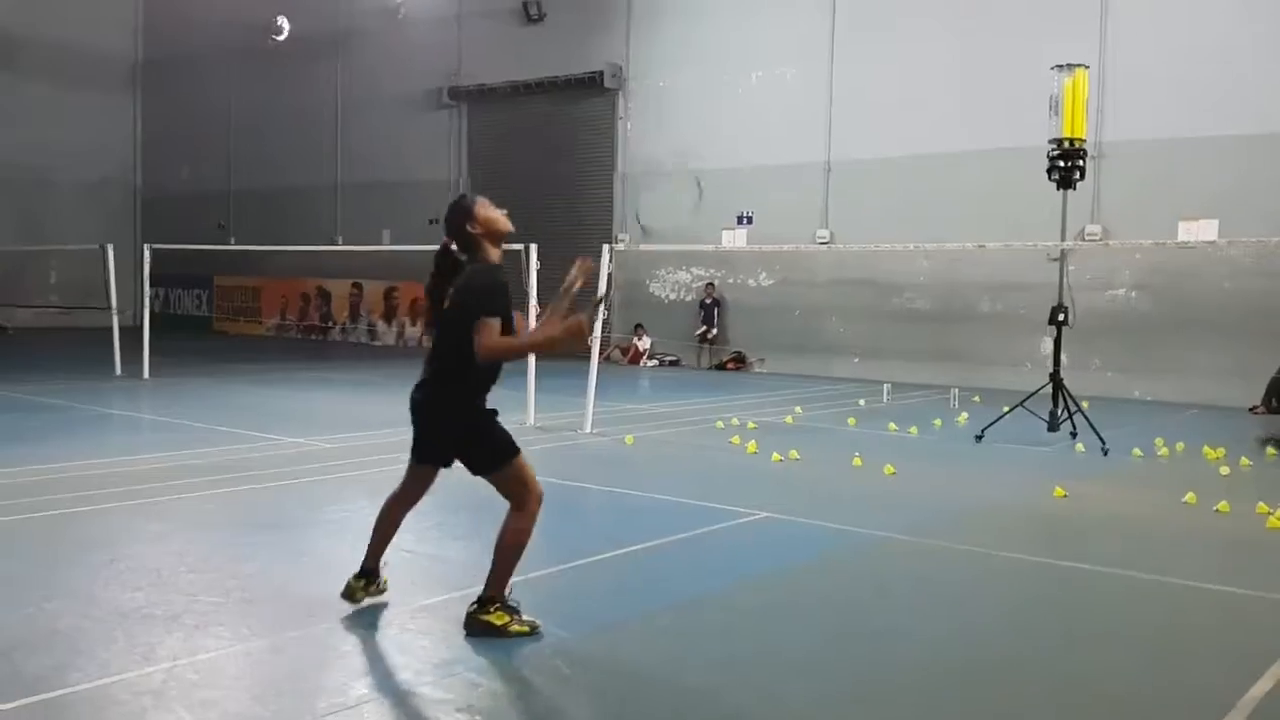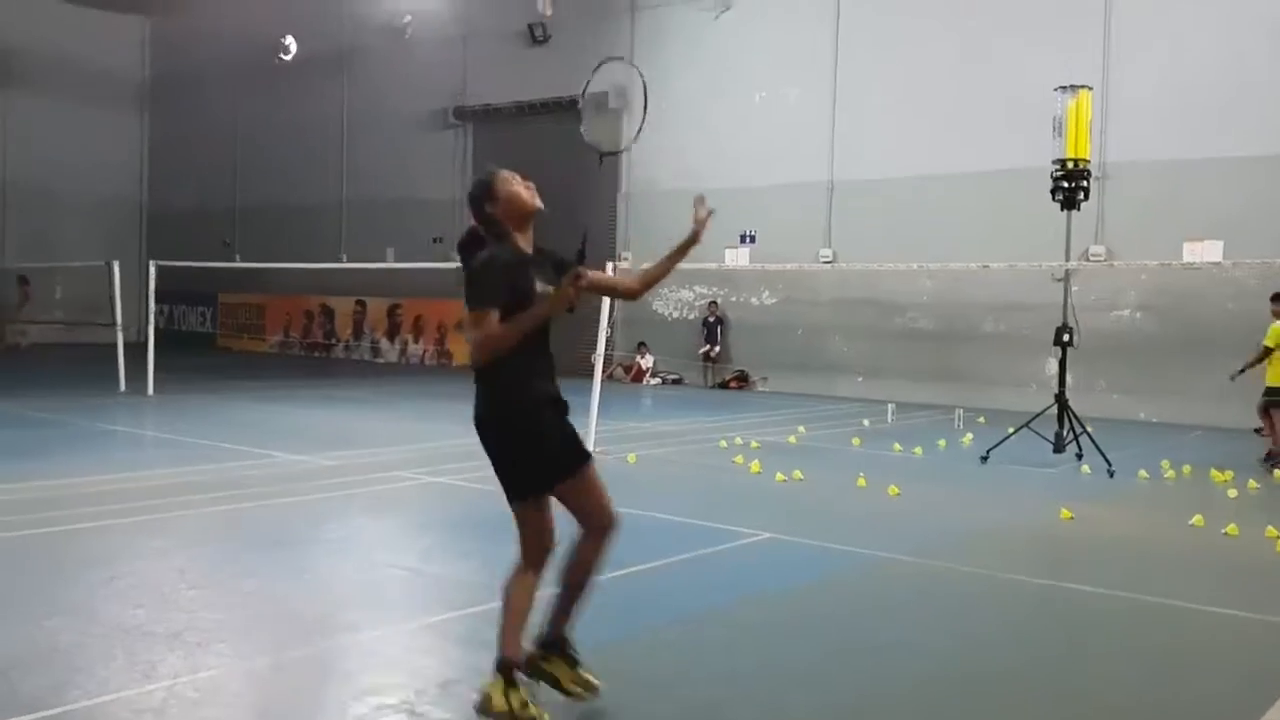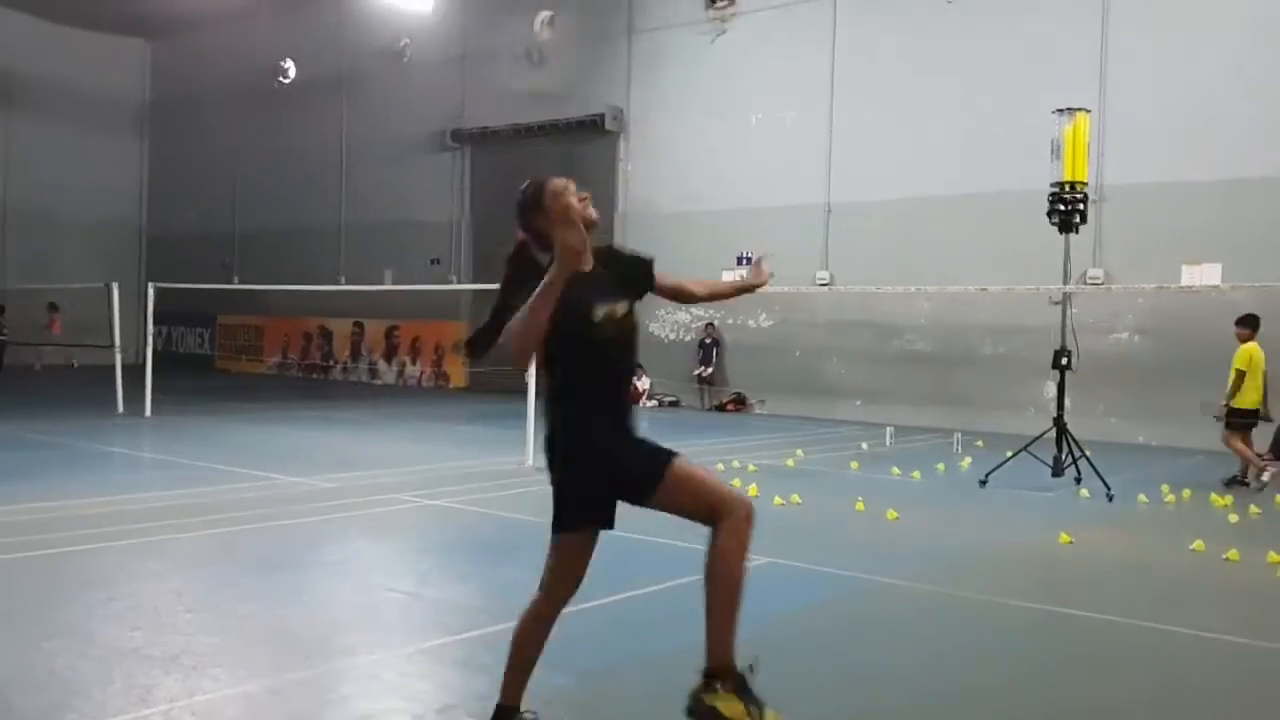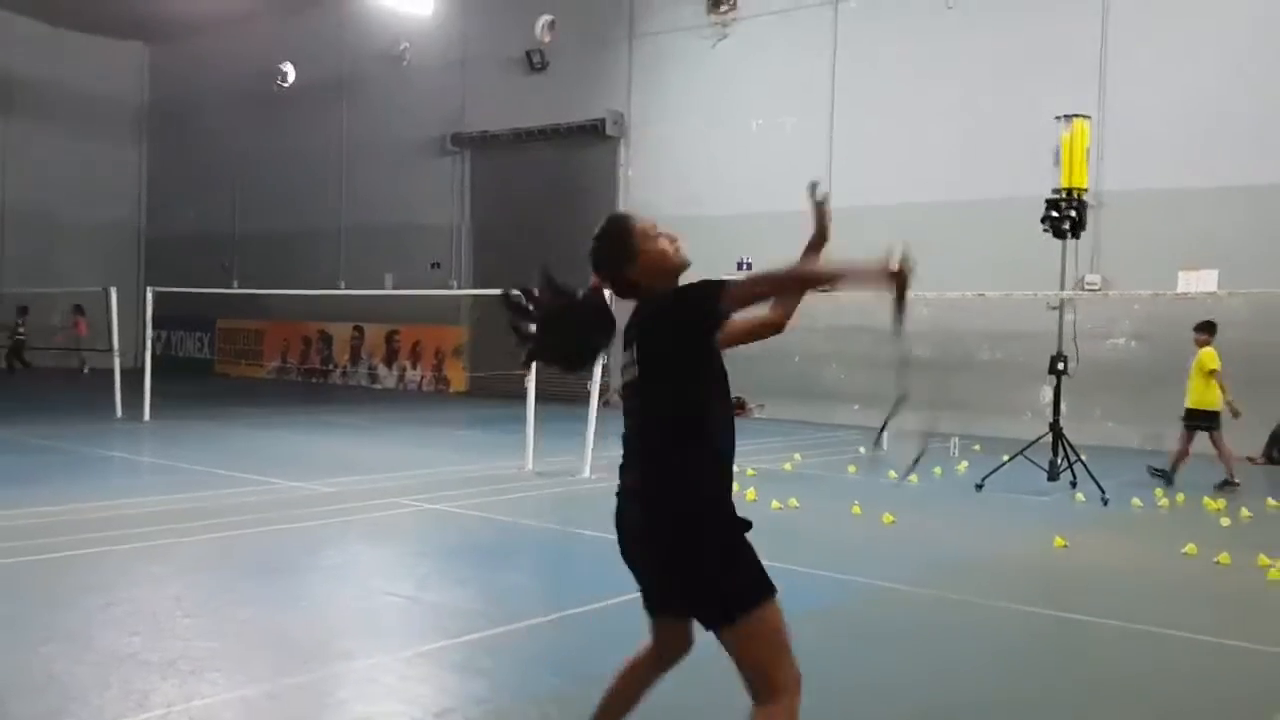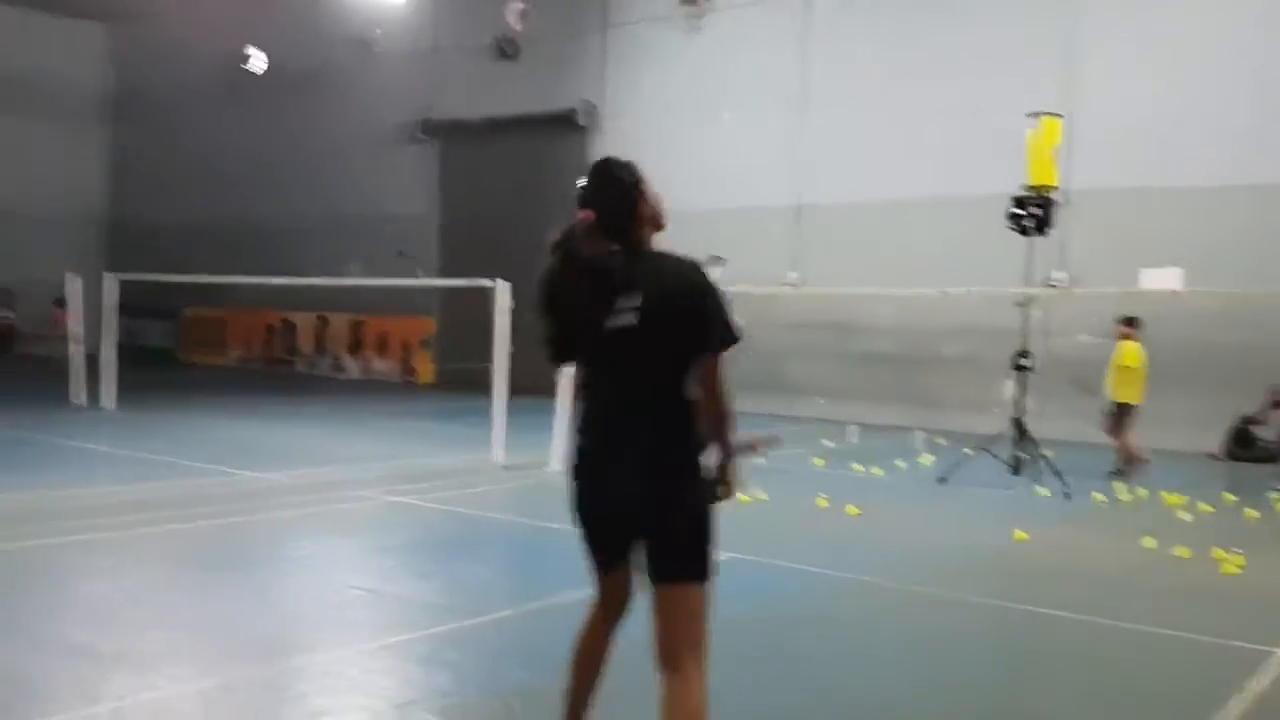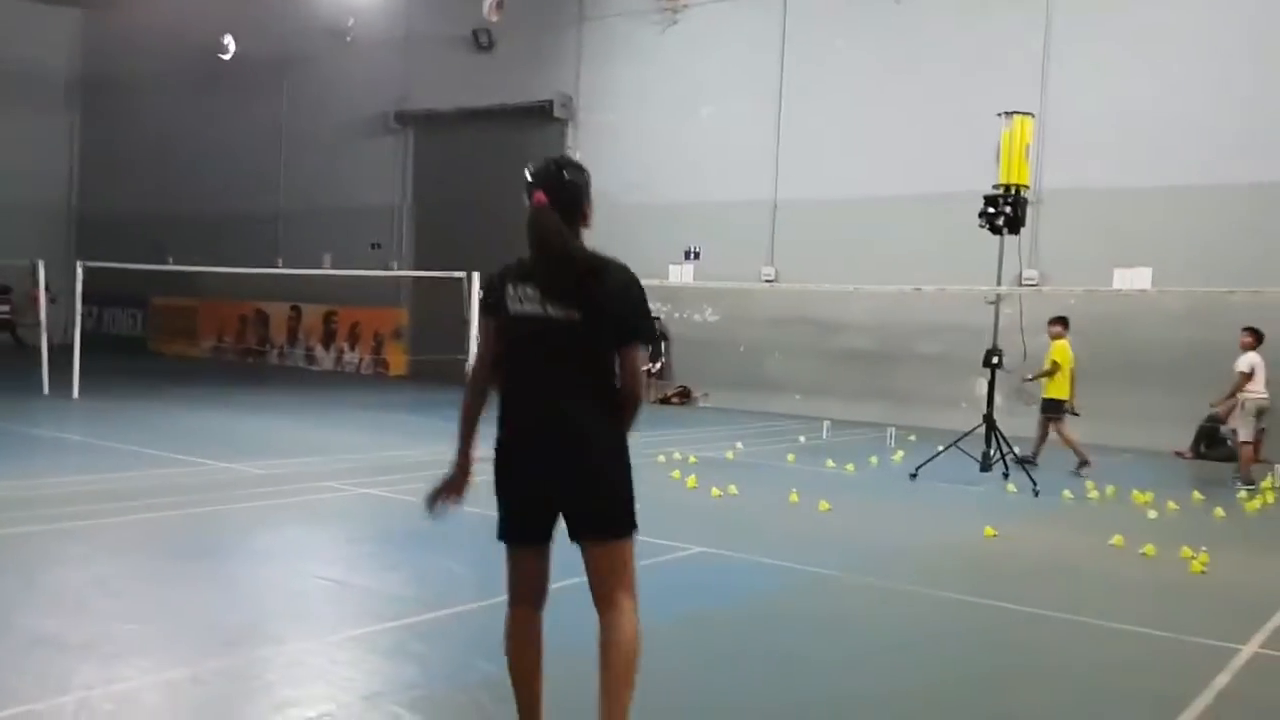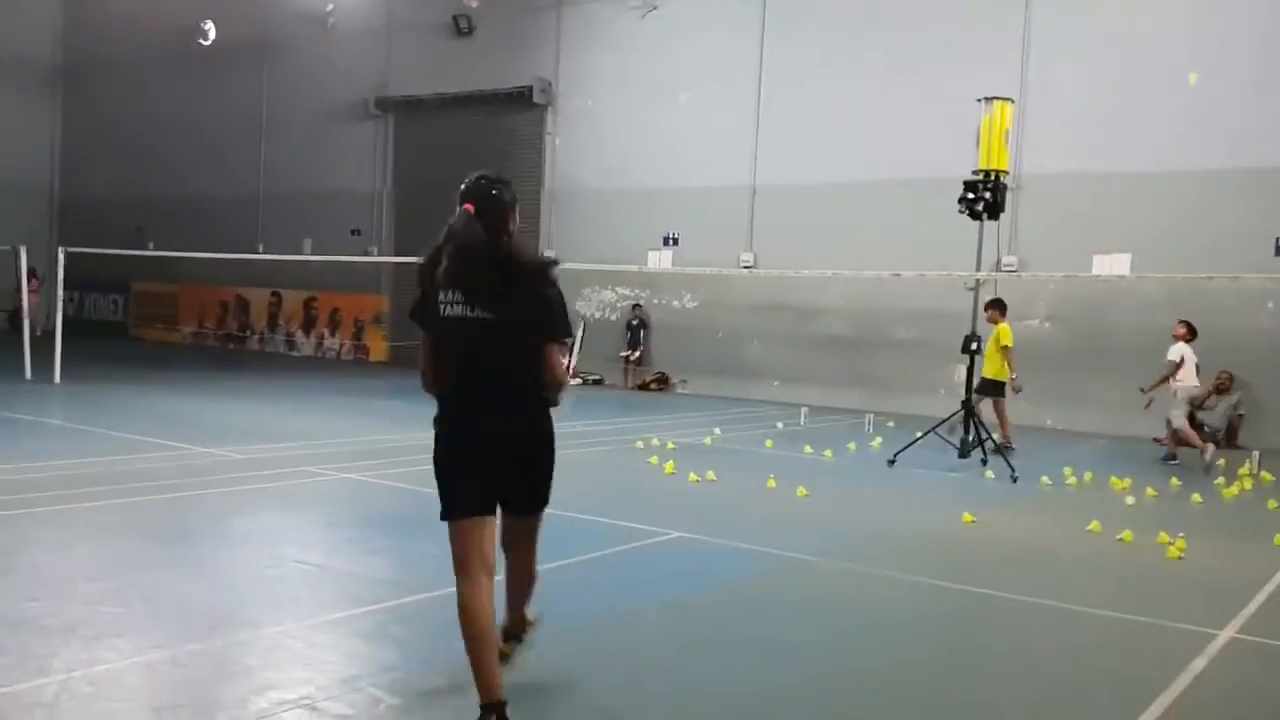
dt=0.3s
person 1, frame 1
left shoulder: (482, 277)
right shoulder: (482, 279)
left elbow: (517, 339)
right elbow: (488, 351)
left wrist: (569, 291)
right wrist: (560, 336)
left hip: (433, 401)
right hip: (457, 407)
left knee: (411, 490)
right knee: (528, 497)
left ankle: (366, 575)
right ankle: (489, 605)
person 1, frame 2
left shoulder: (545, 262)
right shoulder: (494, 264)
left elbow: (630, 287)
right elbow: (483, 347)
left wrist: (688, 242)
right wrist: (545, 311)
left hip: (532, 410)
right hip: (516, 413)
left knee: (537, 551)
right knee: (599, 521)
right ankle: (552, 645)
person 1, frame 3
left shoulder: (614, 267)
right shoulder: (555, 283)
left elbow: (692, 292)
right elbow: (519, 350)
left wrist: (748, 283)
right wrist: (558, 271)
left hip: (584, 441)
right hip: (594, 441)
left knee: (557, 589)
right knee: (733, 512)
person 1, frame 4
left shoulder: (668, 323)
right shoulder: (673, 313)
left elbow: (769, 320)
right elbow: (768, 284)
left wrist: (812, 254)
right wrist: (861, 273)
left hip: (643, 518)
right hip: (690, 520)
left knee: (667, 647)
person 1, frame 5
left shoulder: (581, 285)
right shoulder: (684, 279)
right elbow: (710, 394)
right wrist: (724, 460)
left hip: (598, 473)
right hip: (669, 476)
left knee: (610, 607)
right knee: (684, 662)
person 1, frame 6
left shoulder: (504, 282)
right shoulder: (615, 282)
left elbow: (481, 375)
right elbow: (633, 384)
left wrist: (463, 461)
left hip: (520, 453)
right hip: (592, 452)
left knee: (525, 601)
right knee: (617, 603)
person 1, frame 7
left shoulder: (439, 278)
right shoulder: (536, 280)
left elbow: (428, 375)
right elbow: (553, 374)
right wrist: (546, 399)
left hip: (461, 435)
right hip: (525, 436)
left knee: (475, 570)
right knee: (520, 550)
right ankle: (513, 629)
